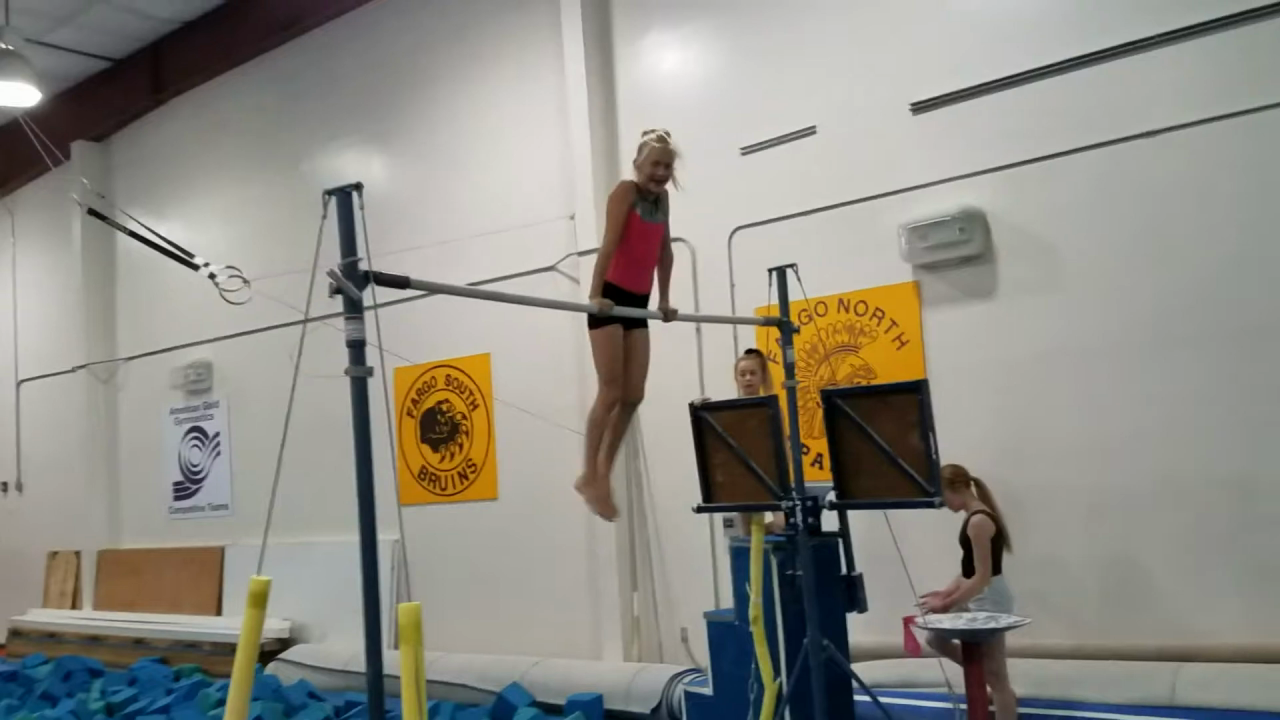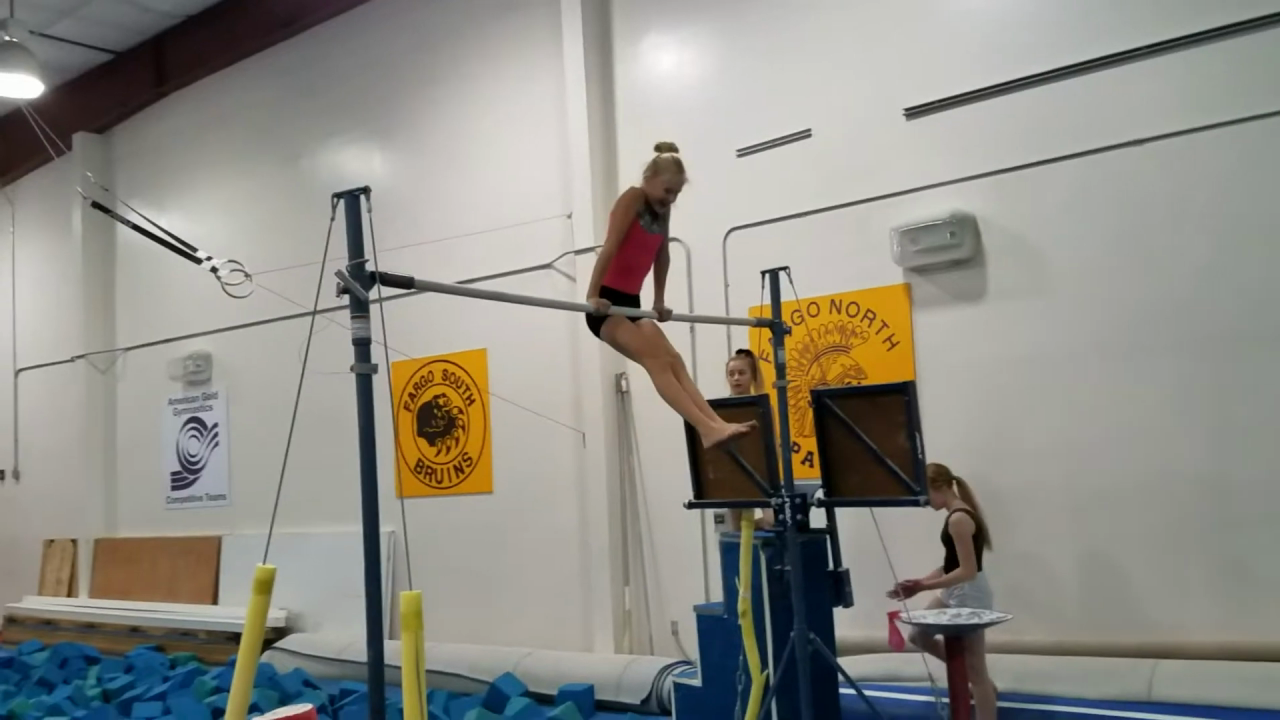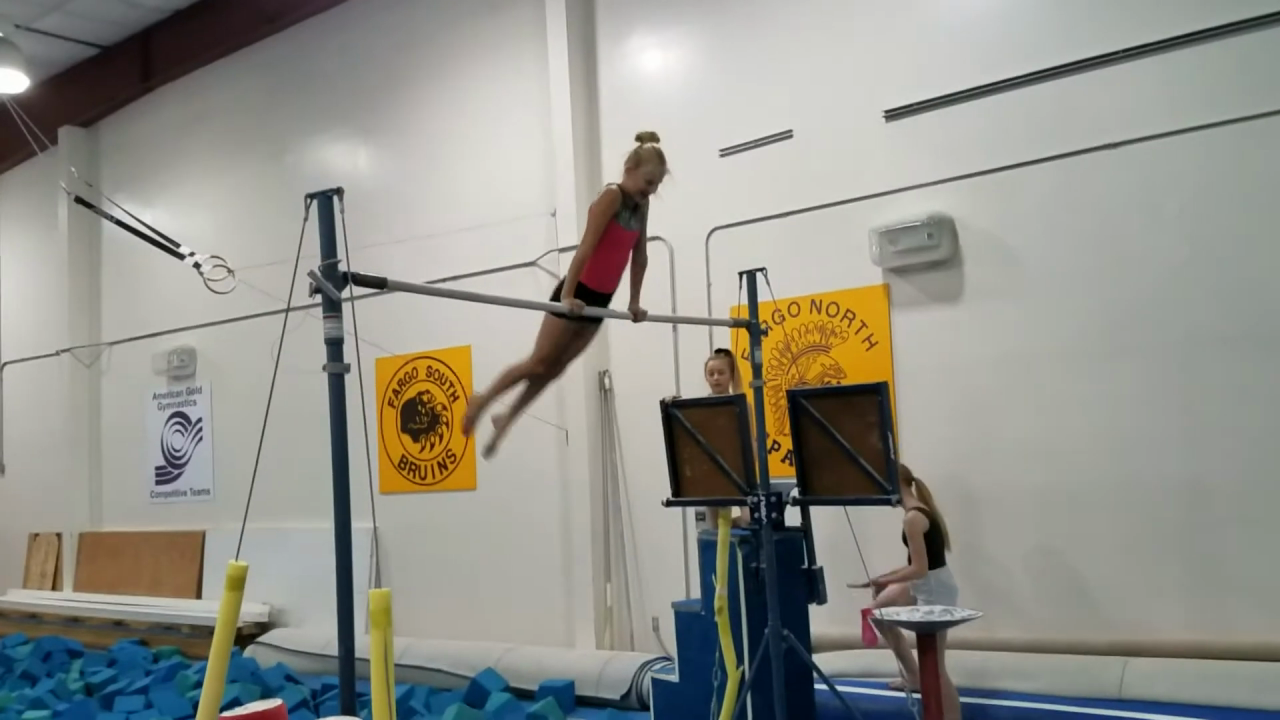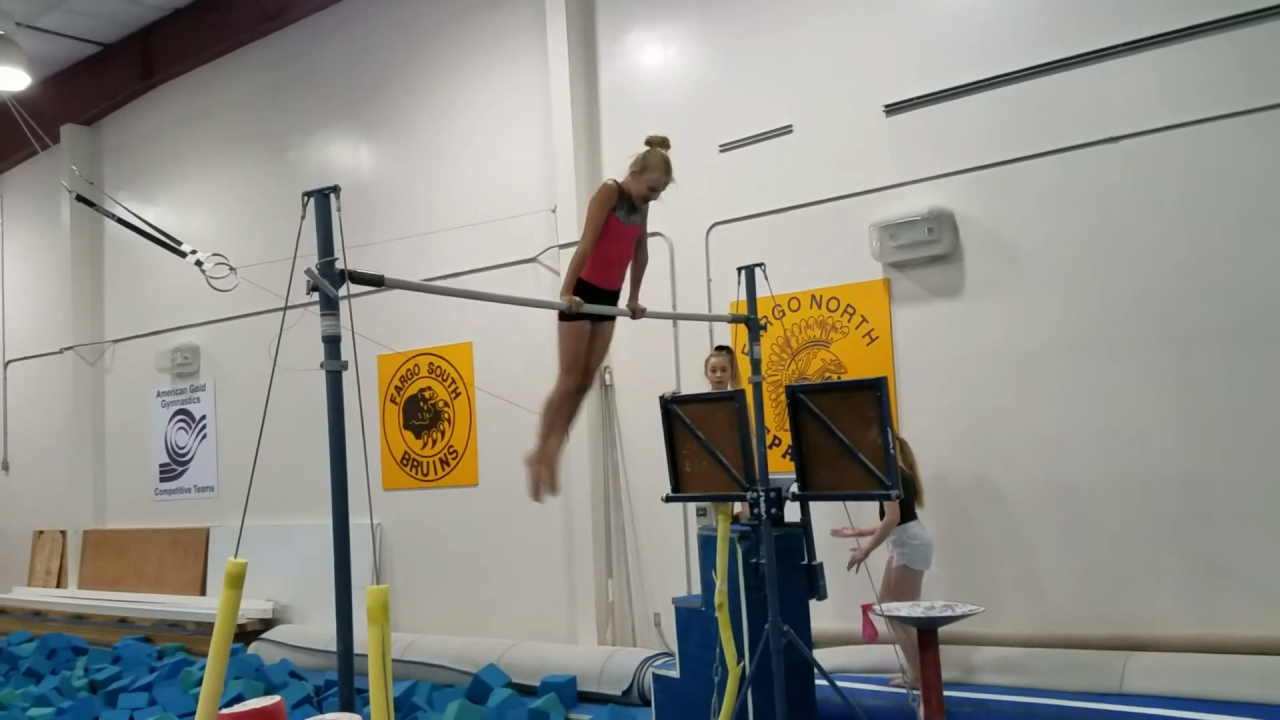
dt=0.5s
person 1, frame 1
left shoulder: (662, 198)
right shoulder: (625, 191)
left elbow: (664, 252)
right elbow: (609, 245)
left wrist: (664, 301)
right wrist: (595, 295)
left hip: (638, 303)
right hip: (612, 300)
left knee: (632, 396)
right knee: (611, 393)
left ankle: (602, 475)
right ankle: (590, 478)
person 1, frame 2
left shoulder: (662, 209)
right shoulder: (632, 199)
left elbow: (662, 256)
right elbow: (609, 248)
left wrist: (659, 303)
right wrist: (592, 296)
left hip: (630, 304)
right hip: (606, 304)
left knee: (672, 361)
right knee: (657, 360)
left ankle: (717, 425)
right ankle: (708, 428)
person 1, frame 3
left shoulder: (642, 205)
right shoulder: (611, 197)
left elbow: (639, 255)
right elbow: (585, 248)
left wrist: (635, 302)
right wrist: (567, 296)
left hip: (601, 300)
right hip: (578, 294)
left knee: (555, 368)
right knee: (540, 363)
left ankle: (505, 420)
right ankle: (482, 401)
person 1, frame 4
left shoulder: (640, 205)
right shoulder: (608, 192)
left elbow: (640, 252)
right elbow: (586, 245)
left wrist: (633, 298)
right wrist: (566, 292)
left hip: (608, 299)
right hip: (584, 295)
left knee: (584, 382)
right knee: (569, 381)
left ankle: (550, 453)
right ankle: (541, 453)
person 2, frame 1
left shoulder: (979, 521)
right shoulder: (974, 517)
left elbow: (983, 577)
left wrist: (947, 604)
right wrist: (945, 594)
left hip: (988, 599)
right hip: (974, 596)
left knee: (996, 676)
right knee: (937, 639)
right ankle: (993, 686)
person 2, frame 2
left shoulder: (959, 519)
right shoulder: (957, 514)
left elbow: (968, 571)
left wrist: (924, 586)
right wrist: (921, 581)
left hip: (969, 595)
right hip: (954, 592)
left knee: (975, 670)
right knee: (919, 636)
right ankle: (978, 682)
person 2, frame 3
left shoulder: (913, 517)
right shoulder: (918, 511)
left elbow: (920, 568)
left wrist: (883, 582)
right wrist: (892, 577)
left hip: (935, 589)
right hip: (921, 585)
left knee: (934, 666)
right knee: (879, 612)
right ankle: (913, 677)
person 2, frame 4
right shoulder: (899, 470)
left elbow: (892, 518)
left wrist: (866, 550)
right wrist: (859, 532)
left hip: (910, 543)
right hip: (902, 543)
right knee: (886, 605)
right ankle: (916, 673)
